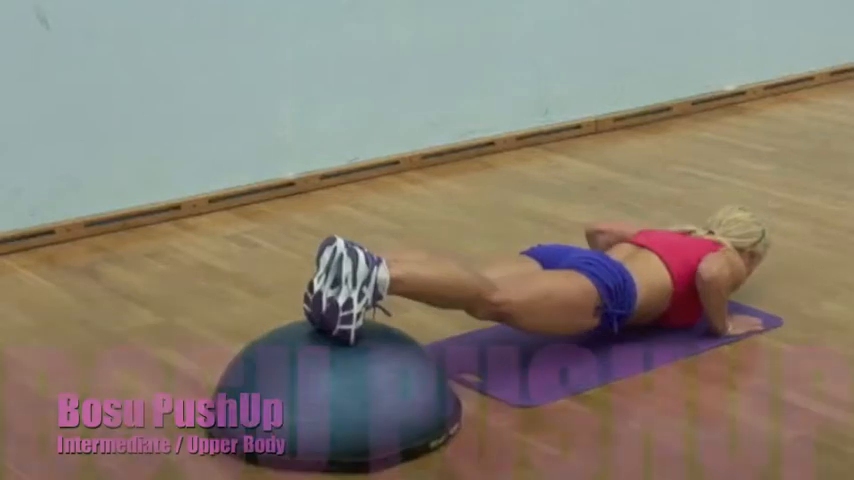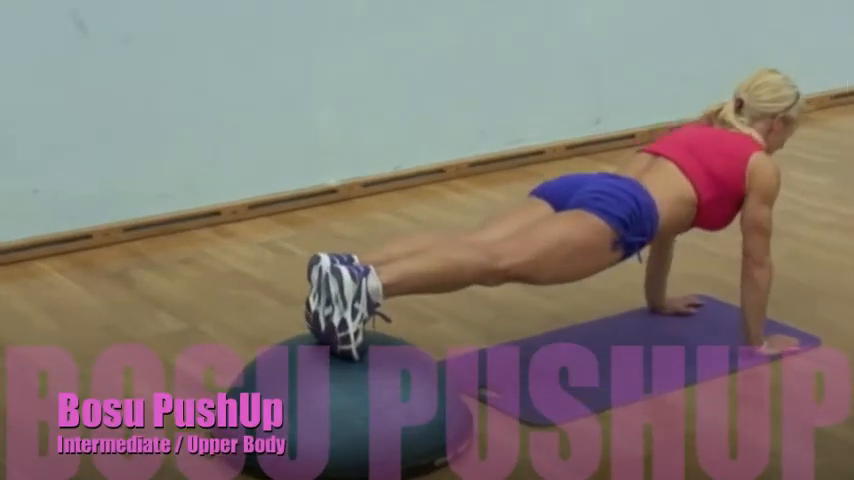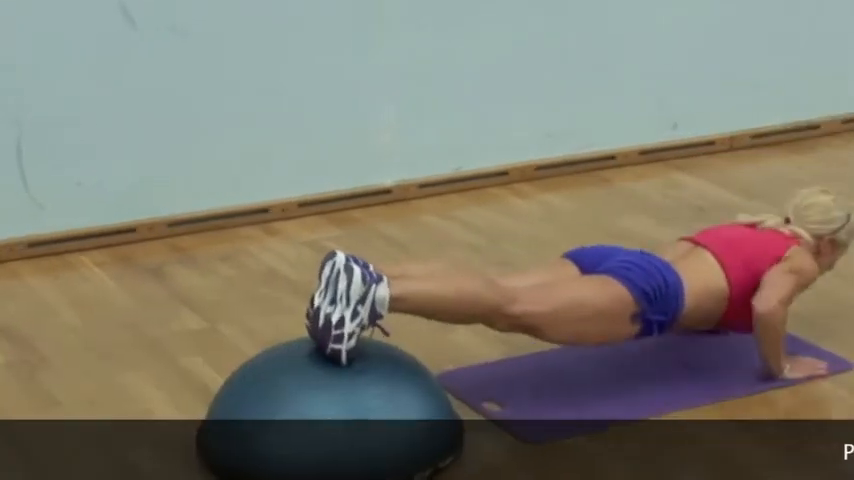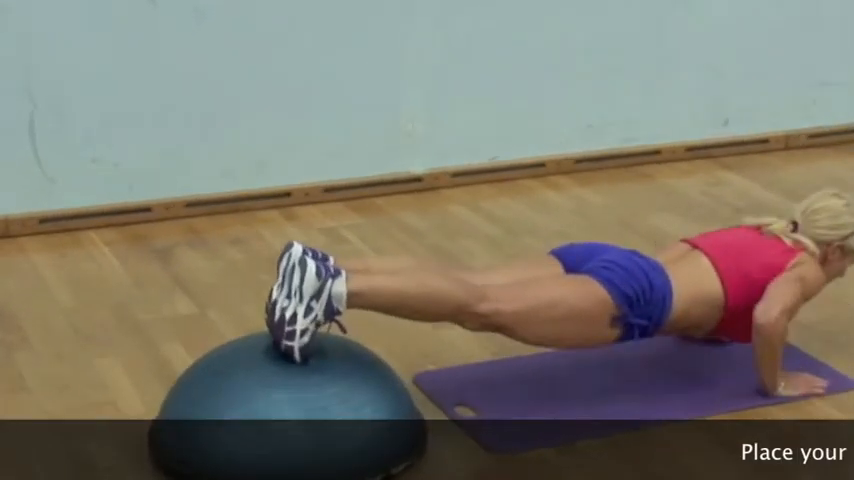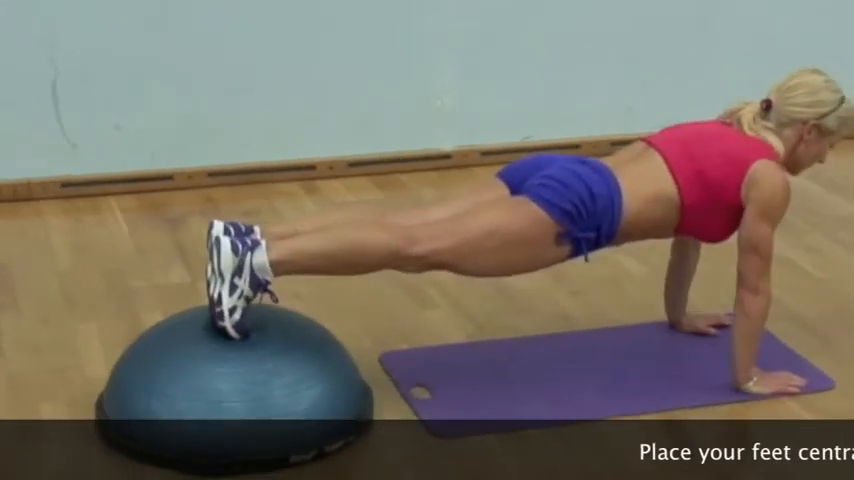
dt=1s
person 1, frame 1
left shoulder: (668, 236)
right shoulder: (731, 262)
left elbow: (597, 228)
right elbow: (709, 274)
right wrist: (722, 324)
left hip: (561, 256)
right hip: (606, 288)
left knee: (481, 287)
right knee: (496, 299)
left ankle: (357, 262)
right ankle: (377, 276)
person 1, frame 2
left shoulder: (696, 131)
right shoulder: (762, 166)
right elbow: (756, 262)
left wrist: (657, 301)
right wrist: (757, 341)
left hip: (579, 187)
right hip: (617, 212)
left knee: (469, 246)
right knee: (500, 264)
left ankle: (351, 270)
right ankle: (370, 287)
person 1, frame 3
left shoulder: (746, 230)
right shoulder: (802, 261)
right elbow: (766, 309)
left wrist: (686, 315)
right wrist: (779, 368)
left hip: (610, 260)
right hip: (643, 291)
left knee: (495, 291)
right knee: (516, 311)
left ankle: (362, 275)
right ankle: (376, 294)
person 1, frame 4
left shoulder: (755, 234)
right shoulder: (807, 269)
right elbow: (767, 319)
left wrist: (688, 320)
right wrist: (774, 384)
left hip: (604, 260)
right hip: (630, 295)
left knee: (468, 287)
right knee: (486, 309)
left ankle: (322, 270)
right ankle: (336, 290)
person 1, frame 5
left shoulder: (725, 135)
right shoulder: (769, 179)
left elbow: (687, 223)
right elbow: (752, 289)
left wrist: (678, 316)
right wrist: (747, 376)
left hip: (556, 174)
right hip: (577, 207)
left knee: (405, 229)
right knee: (420, 250)
left ankle: (250, 240)
right ankle: (259, 261)
